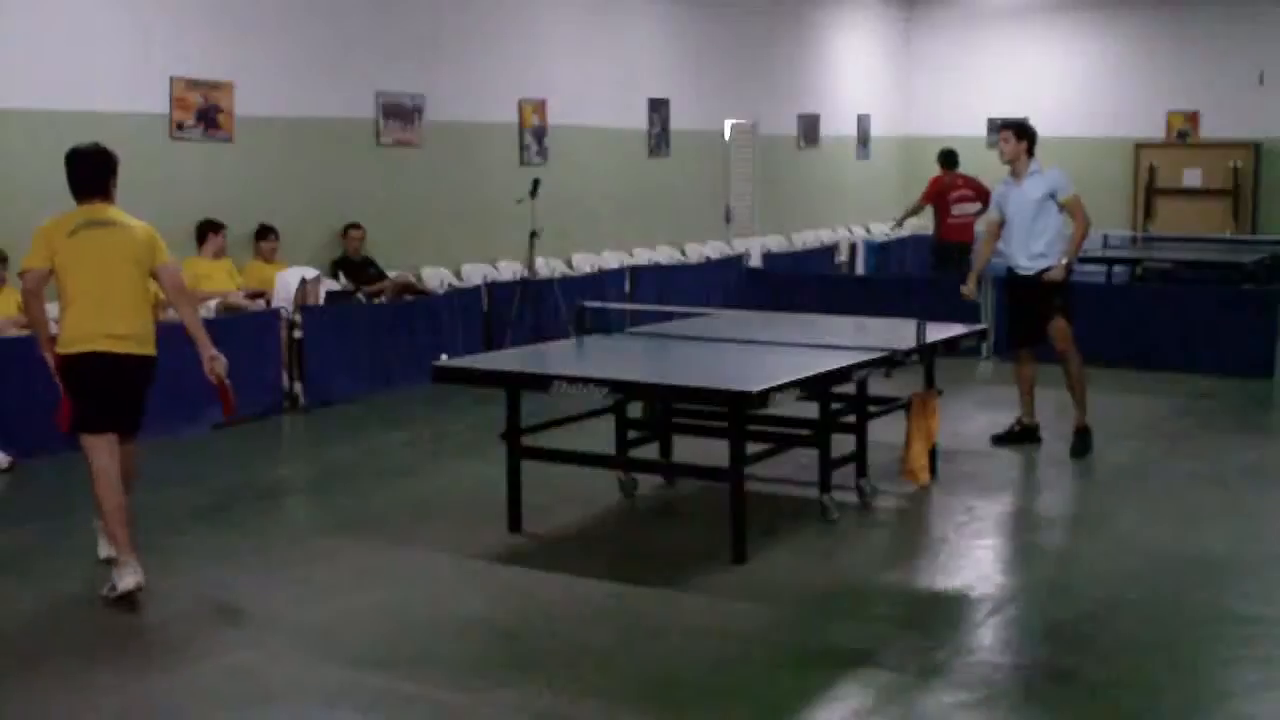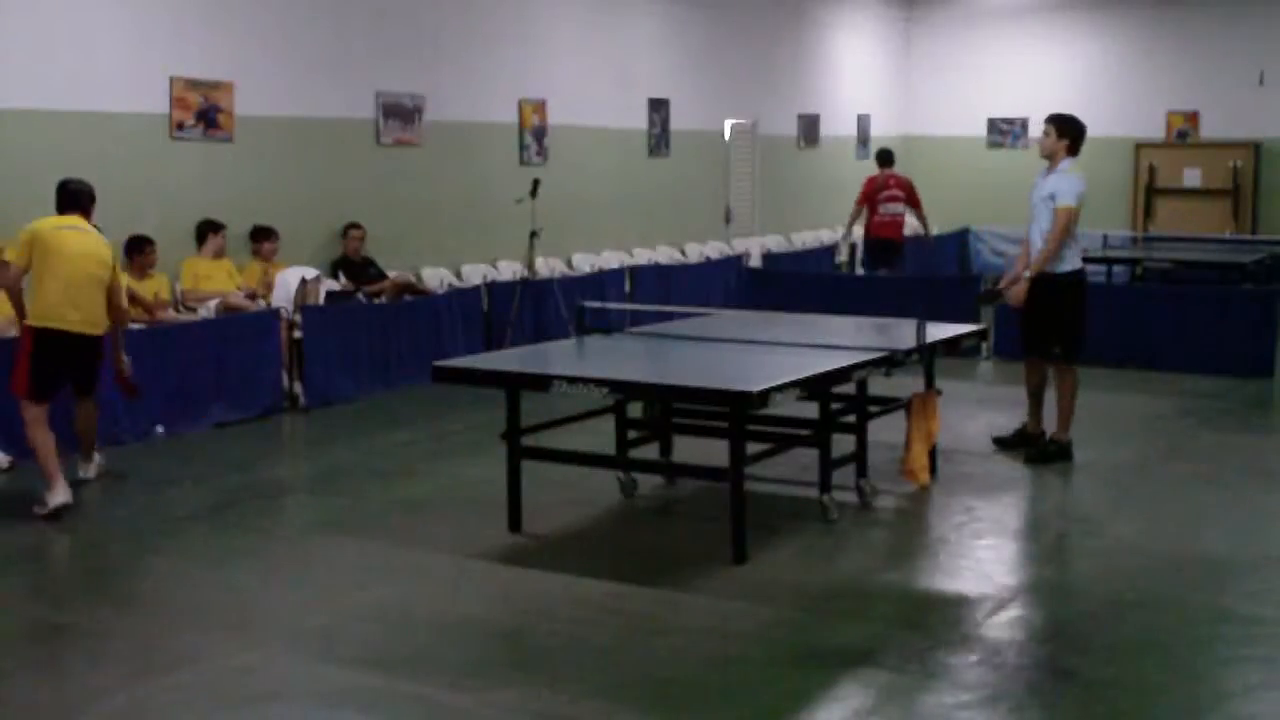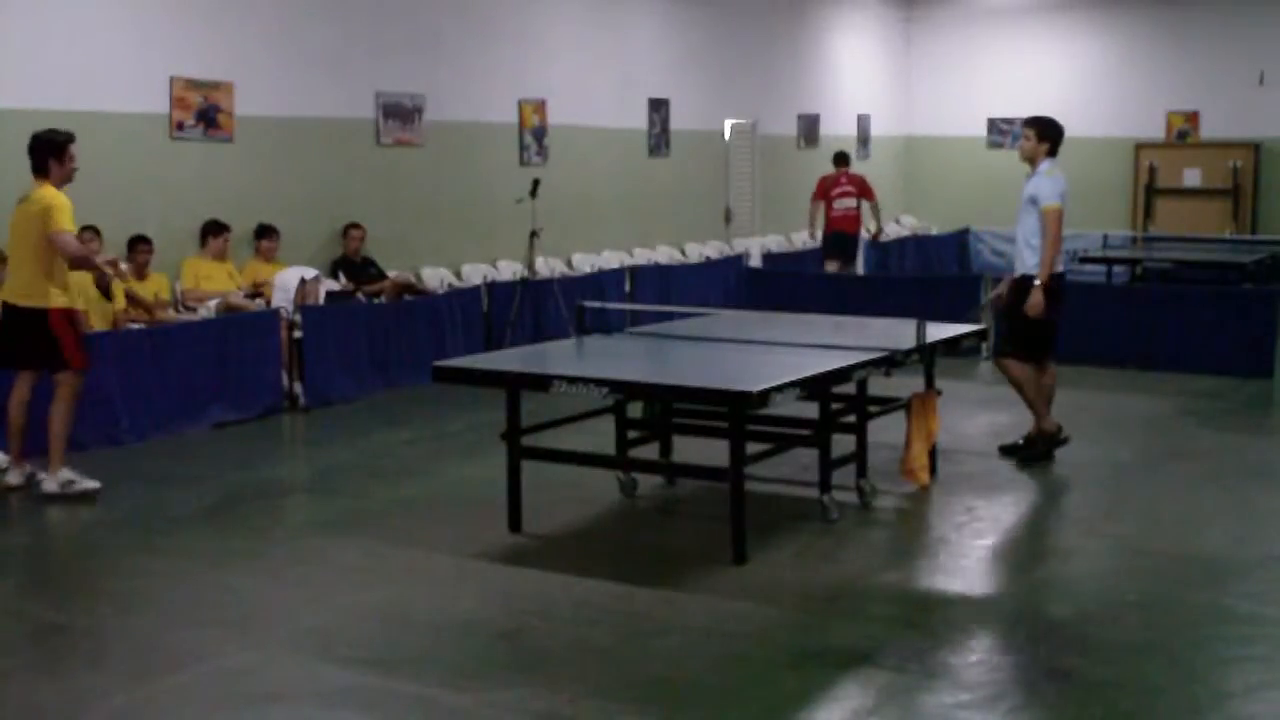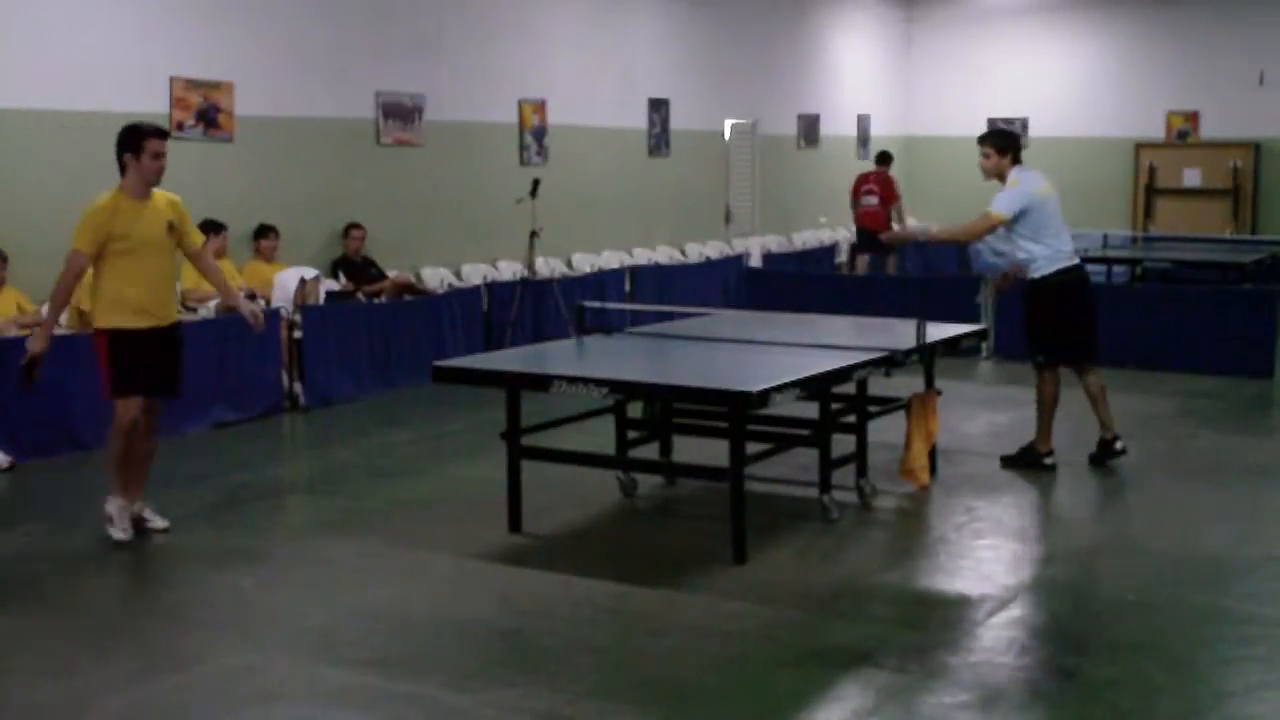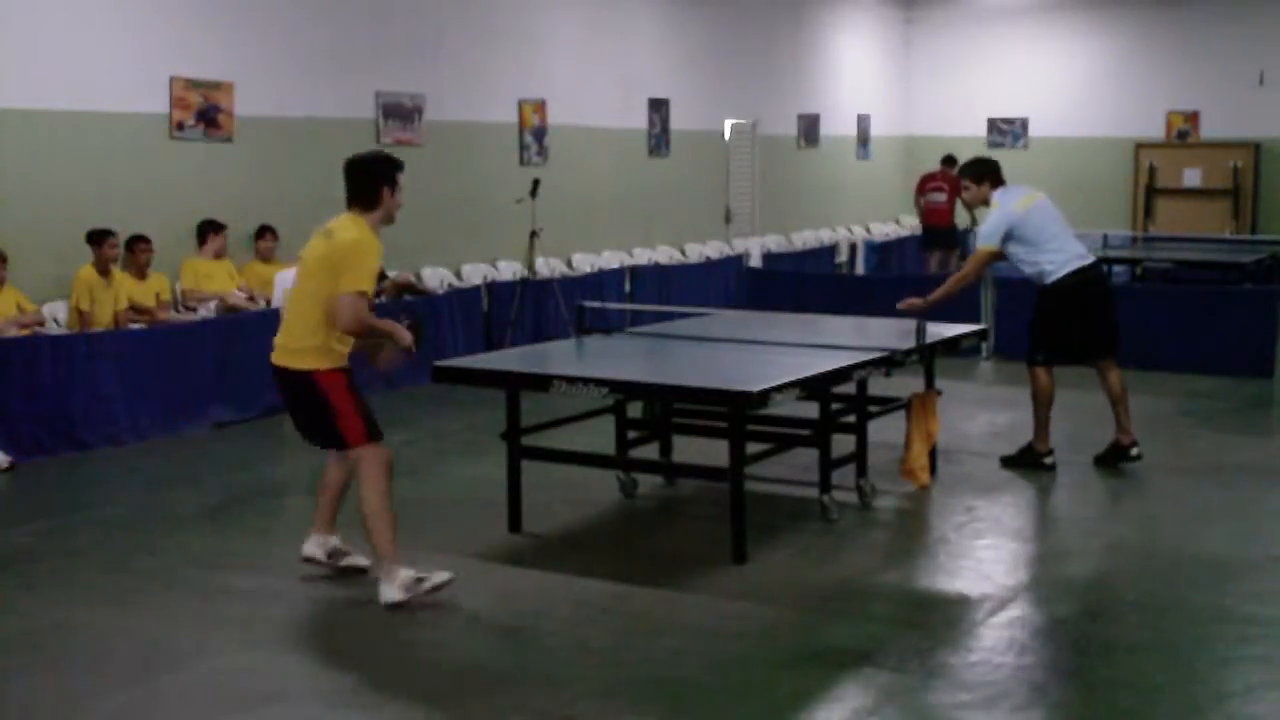
dt=1s
person 1, frame 1
left shoulder: (52, 232)
right shoulder: (142, 231)
left elbow: (31, 291)
right elbow: (178, 293)
left wrist: (47, 348)
right wrist: (207, 350)
left hip: (82, 353)
right hip: (136, 352)
left knee: (104, 457)
right knee: (124, 443)
left ankle: (128, 566)
right ankle: (113, 539)
person 1, frame 2
left shoulder: (37, 230)
right shoulder: (102, 243)
right elbow: (118, 308)
right wrist: (119, 352)
left hip: (45, 326)
right hip: (90, 330)
left knee: (35, 413)
right knee: (85, 395)
left ankle: (58, 488)
right ankle: (88, 461)
person 1, frame 3
right shoulder: (54, 201)
right elbow: (67, 251)
left wrist: (94, 264)
right wrist: (99, 265)
right hip: (44, 304)
right knee: (69, 383)
right ankle: (56, 472)
person 1, frame 4
left shoulder: (172, 206)
right shoulder: (103, 212)
left elbow: (201, 257)
right elbow: (72, 273)
left wrist: (237, 299)
right wrist: (45, 330)
left hip: (165, 325)
right hip: (119, 327)
left knee: (150, 417)
right knee: (129, 414)
left ankle: (134, 501)
right ankle: (116, 499)
person 1, frame 5
left shoulder: (333, 230)
right shoulder: (363, 243)
right elbow: (346, 316)
left wrist: (376, 333)
right wrist: (393, 332)
left hip: (292, 358)
right hip: (313, 364)
left knee: (349, 446)
right knee: (375, 460)
left ankle: (322, 540)
right ankle: (394, 576)
person 2, frame 1
left shoulder: (1052, 178)
right shoulder: (1001, 191)
left elbow: (1081, 221)
right elbow: (990, 238)
left wrist: (1064, 263)
right wrist: (973, 277)
left hip: (1049, 275)
right hip: (1018, 277)
left knee: (1062, 342)
right knee: (1022, 351)
left ankle: (1081, 424)
right ankle: (1028, 423)
person 2, frame 2
left shoulder: (1069, 180)
right shoulder: (1044, 179)
left elbow: (1057, 237)
left wrist: (1025, 280)
right wrist: (1013, 274)
left hip: (1061, 280)
right hip: (1040, 279)
left knee: (1062, 362)
right knee: (1033, 357)
left ankle: (1061, 440)
right ankle: (1032, 429)
person 2, frame 3
left shoulder: (1047, 180)
right shoulder: (1038, 179)
left elbow: (1052, 241)
left wrist: (1038, 288)
right wrist: (1010, 282)
left hip: (1040, 281)
right hip: (1033, 279)
left knee: (1008, 355)
right knee: (1039, 358)
left ankle: (1048, 426)
right ankle: (1039, 433)
person 2, frame 4
left shoulder: (1016, 191)
right shoulder: (1032, 179)
left elbow: (970, 233)
left wrist: (915, 235)
right wrist: (1017, 268)
left hip: (1051, 284)
right hip: (1071, 275)
left knee: (1047, 366)
right knee: (1083, 362)
left ankle: (1042, 450)
right ankle: (1109, 437)
person 2, frame 5
left shoulder: (998, 216)
right shoulder: (1026, 194)
left elbow: (969, 274)
left wrist: (926, 301)
right wrist: (993, 255)
left hip: (1064, 287)
right hip: (1091, 275)
left knee: (1040, 363)
right knee: (1104, 360)
left ankle: (1041, 449)
right ankle: (1125, 439)
